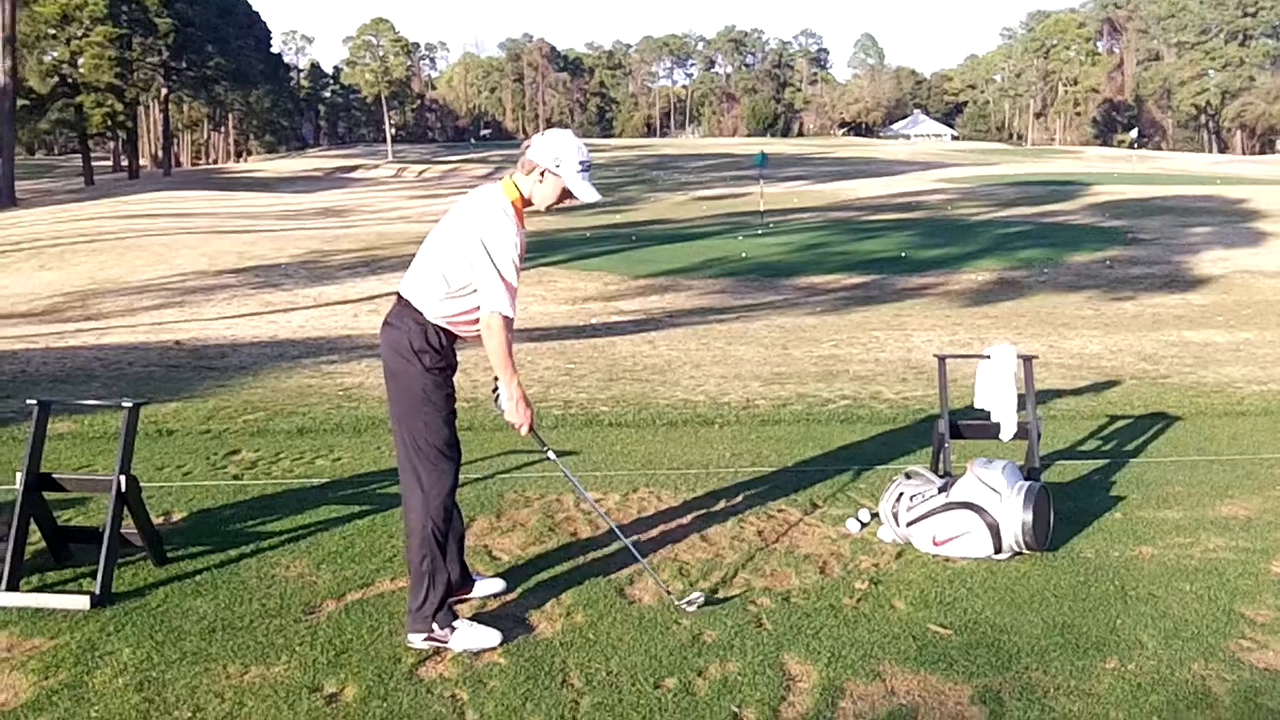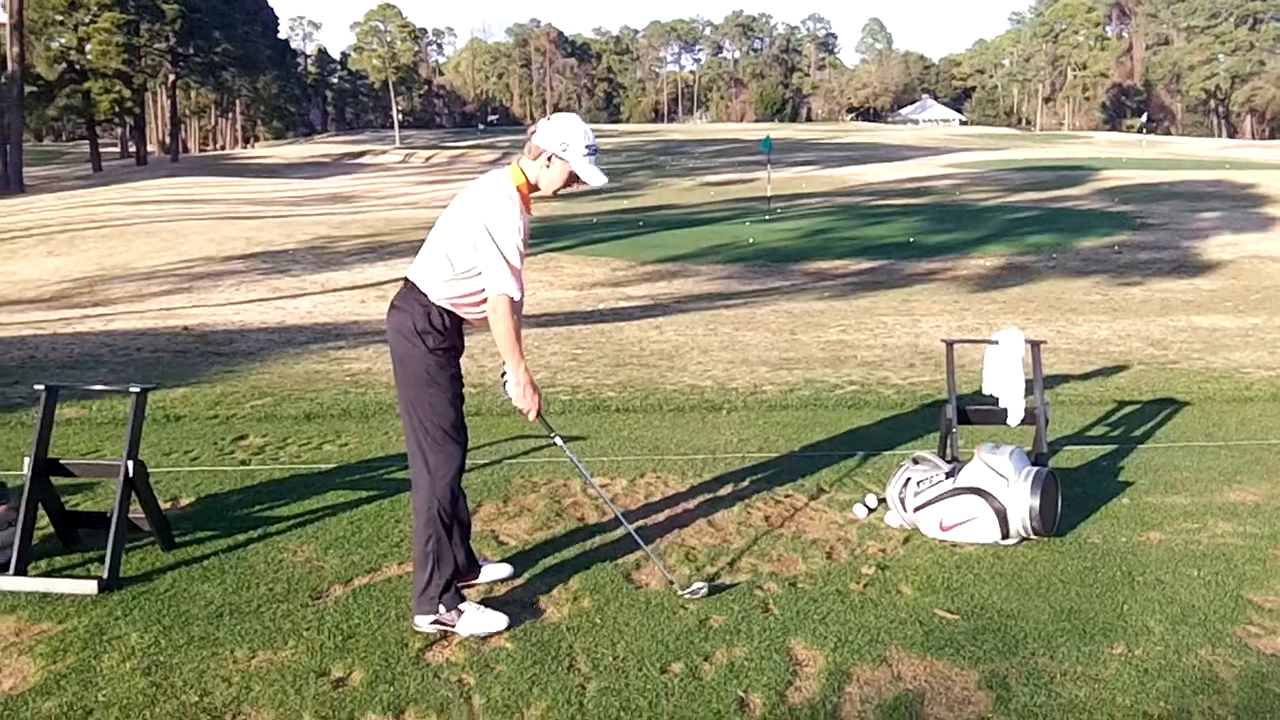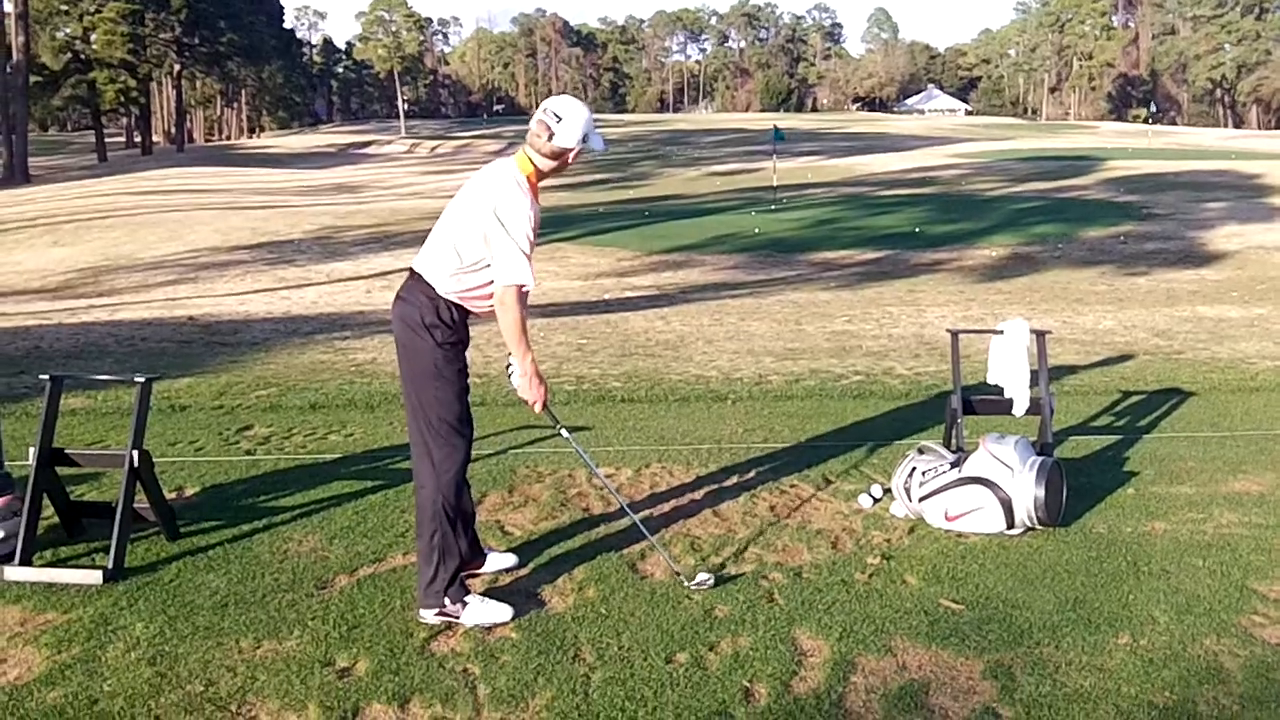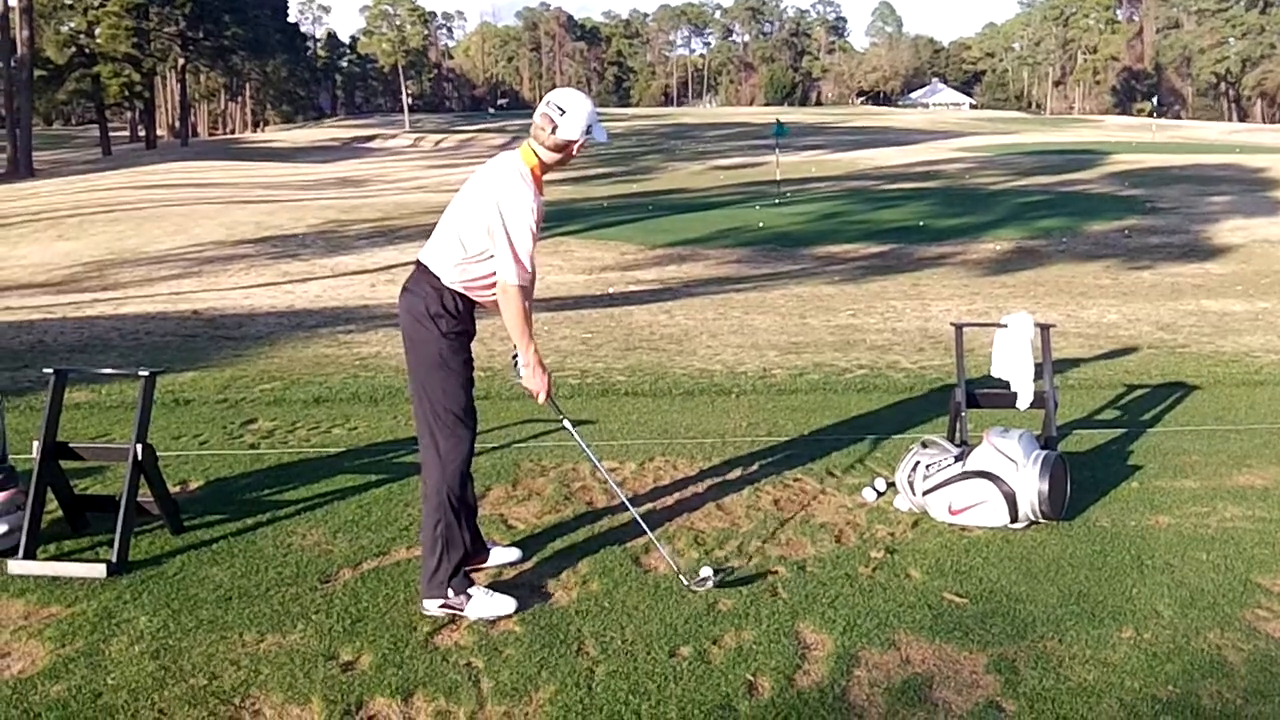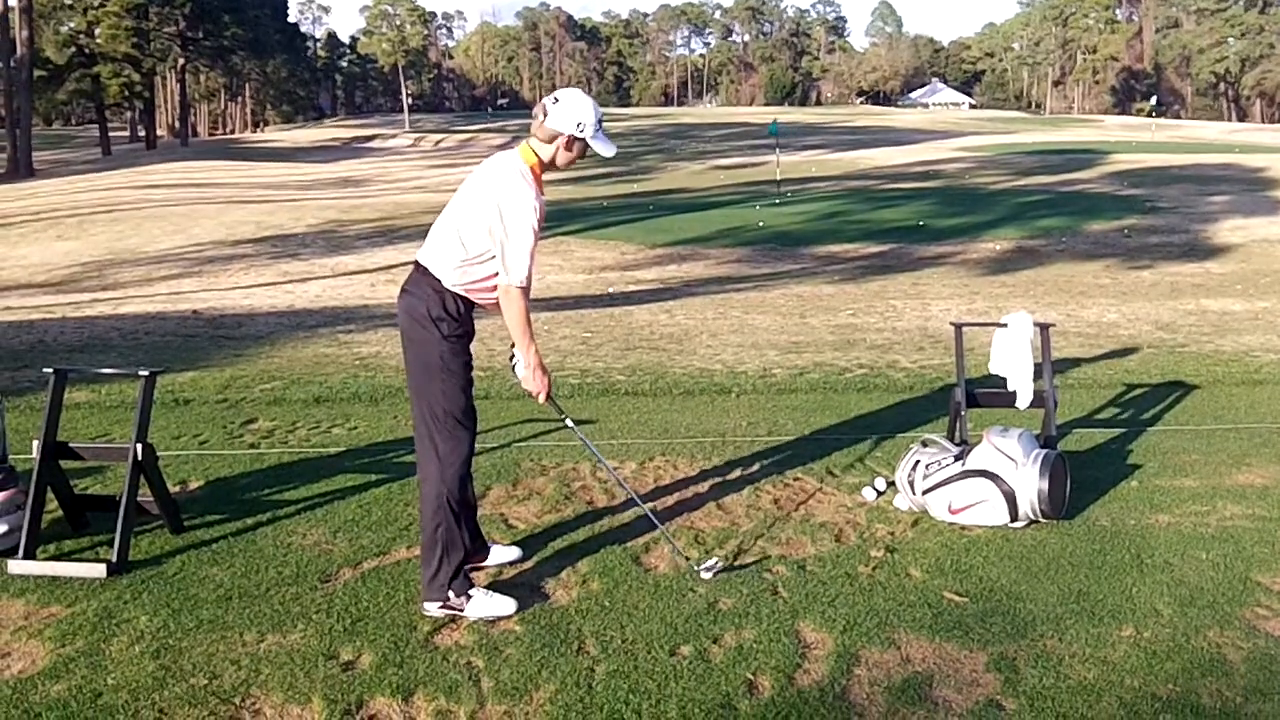
dt=0.3s
person 1, frame 1
left shoulder: (492, 199)
right shoulder: (501, 223)
left elbow: (494, 309)
right elbow: (494, 319)
left wrist: (506, 379)
right wrist: (515, 392)
left hip: (419, 336)
right hip: (419, 342)
left knee: (439, 467)
right knee: (432, 475)
left ankle: (451, 576)
right ankle: (430, 619)
person 1, frame 2
left shoulder: (503, 187)
right shoulder: (505, 206)
left elbow: (504, 293)
right elbow: (502, 302)
left wrist: (515, 365)
right wrist: (521, 377)
left hip: (430, 321)
right hip: (424, 325)
left knee: (447, 448)
right knee: (439, 457)
left ankle: (457, 562)
right ankle: (436, 600)
person 1, frame 3
left shoulder: (506, 174)
right shoulder: (516, 198)
left elbow: (509, 285)
right elbow: (508, 295)
left wrist: (521, 357)
right wrist: (528, 369)
left hip: (433, 310)
right hip: (431, 317)
left knee: (453, 441)
right knee: (442, 451)
left ankle: (463, 550)
right ankle: (441, 594)
person 1, frame 4
left shoulder: (512, 167)
right shoulder: (520, 191)
left elbow: (516, 276)
right elbow: (510, 287)
left wrist: (527, 345)
right wrist: (531, 360)
left hip: (441, 303)
right hip: (437, 308)
left knee: (458, 432)
right knee: (448, 441)
left ankle: (466, 545)
right ankle: (445, 585)
person 1, frame 5
left shoulder: (508, 166)
right shoulder: (521, 191)
left elbow: (512, 277)
right elbow: (510, 288)
left wrist: (523, 349)
right wrist: (532, 361)
left hip: (438, 304)
right hip: (436, 310)
left knee: (457, 435)
right knee: (447, 444)
left ankle: (466, 545)
right ankle: (445, 588)
